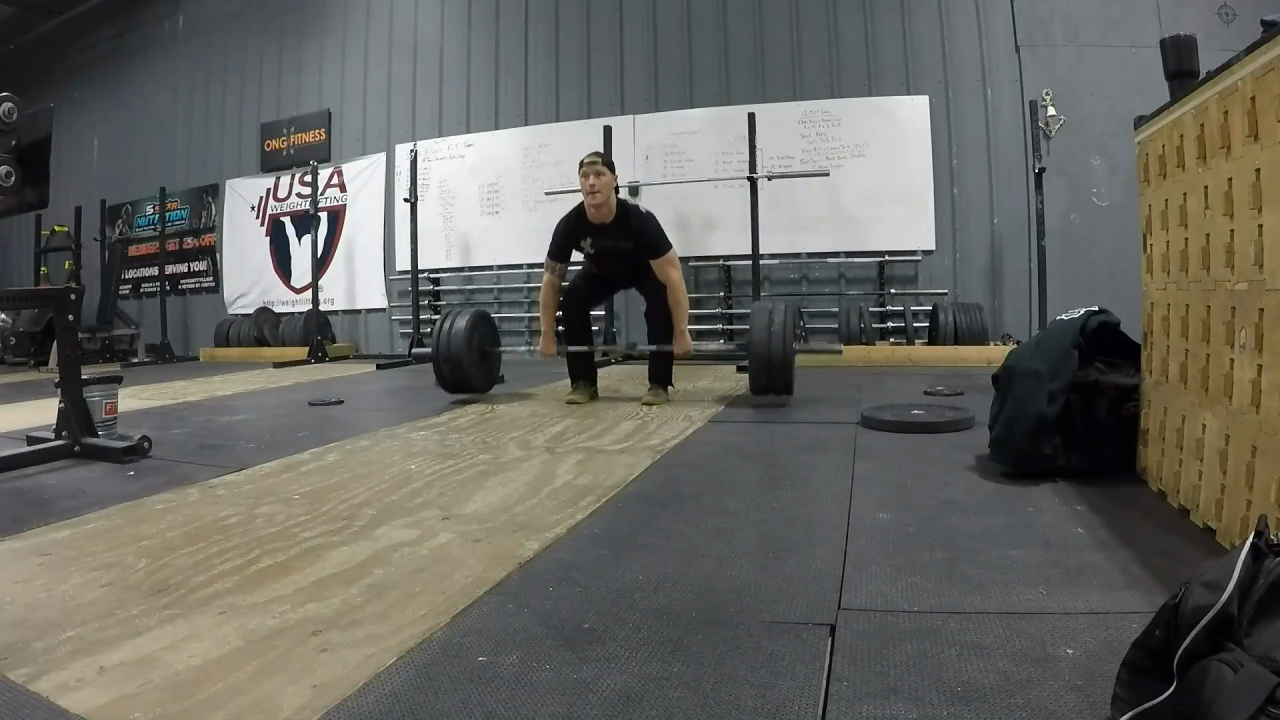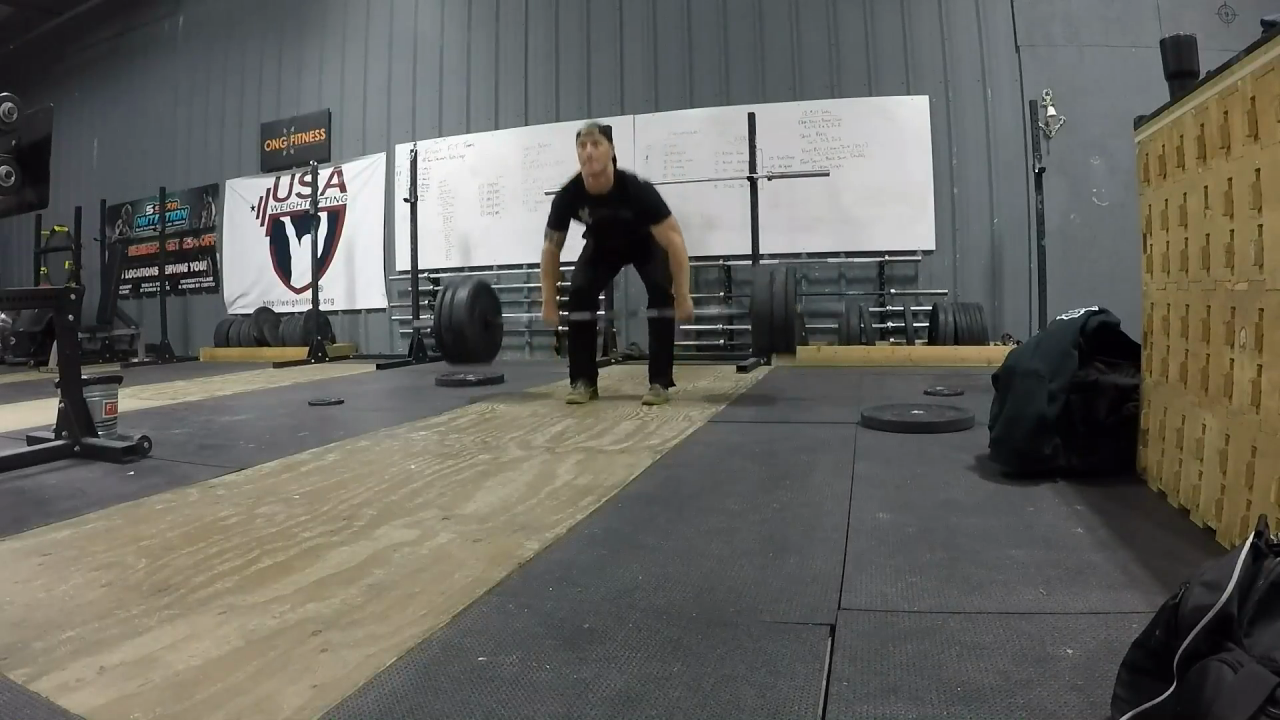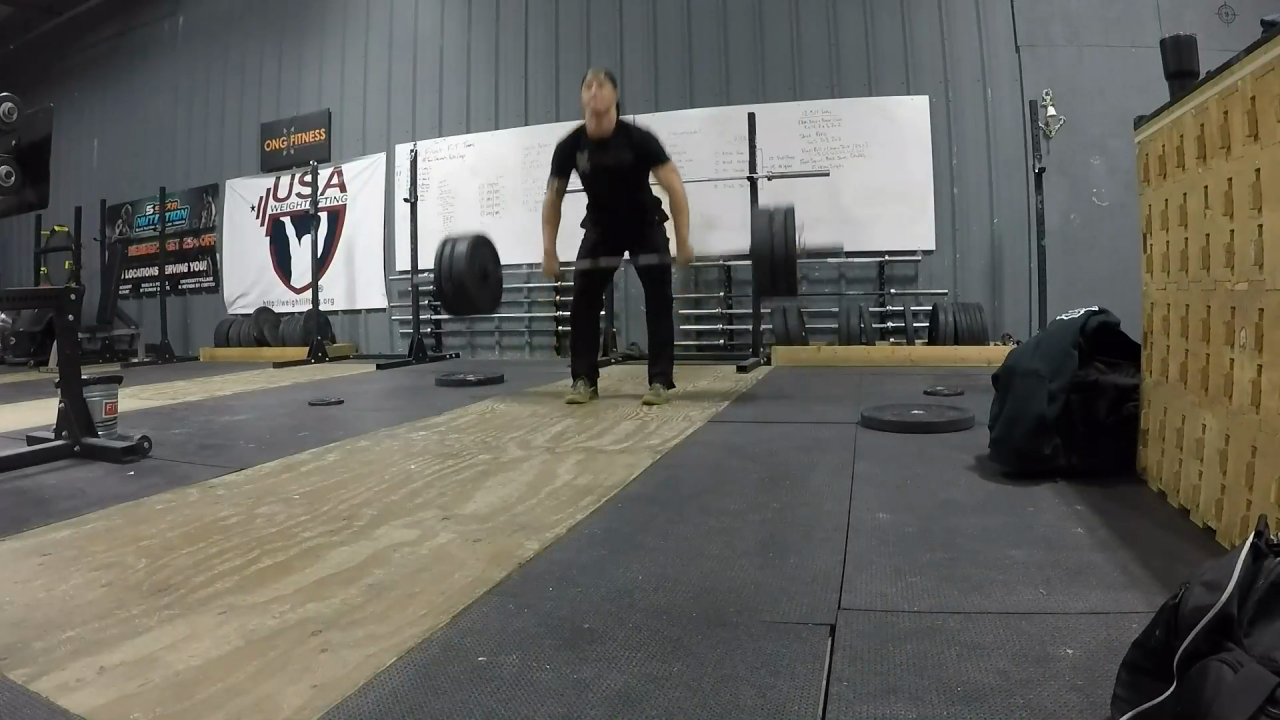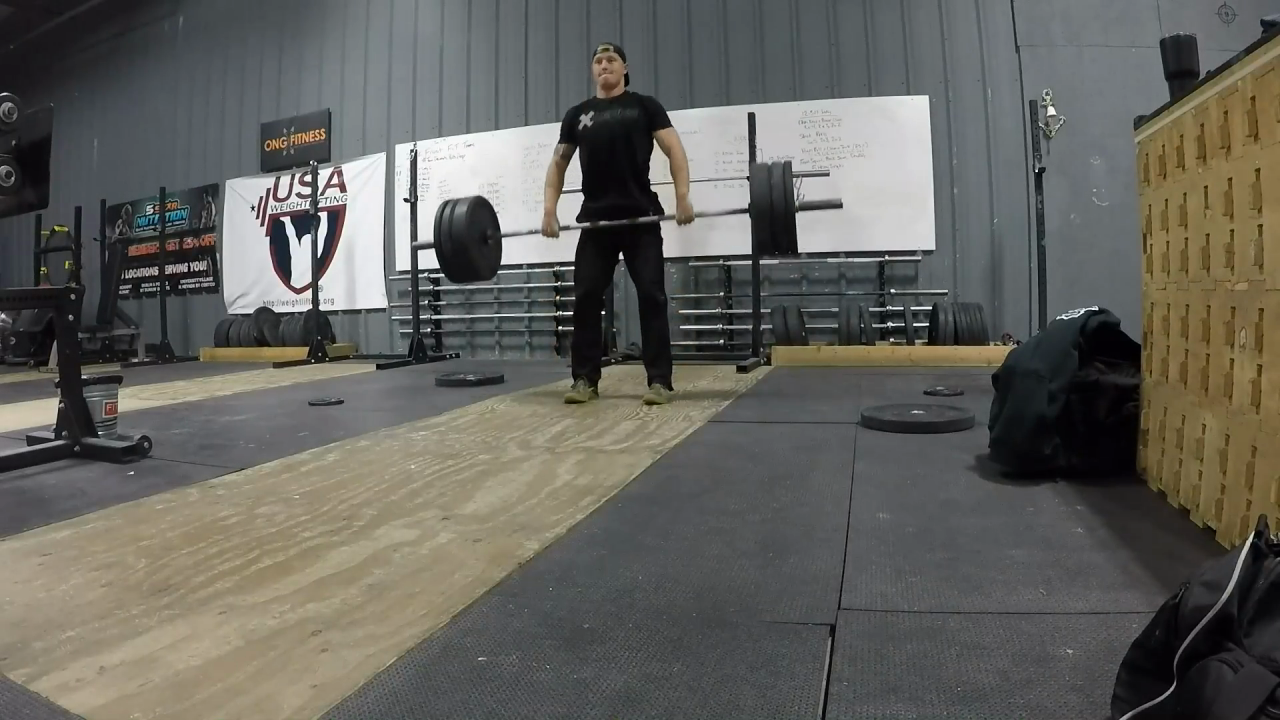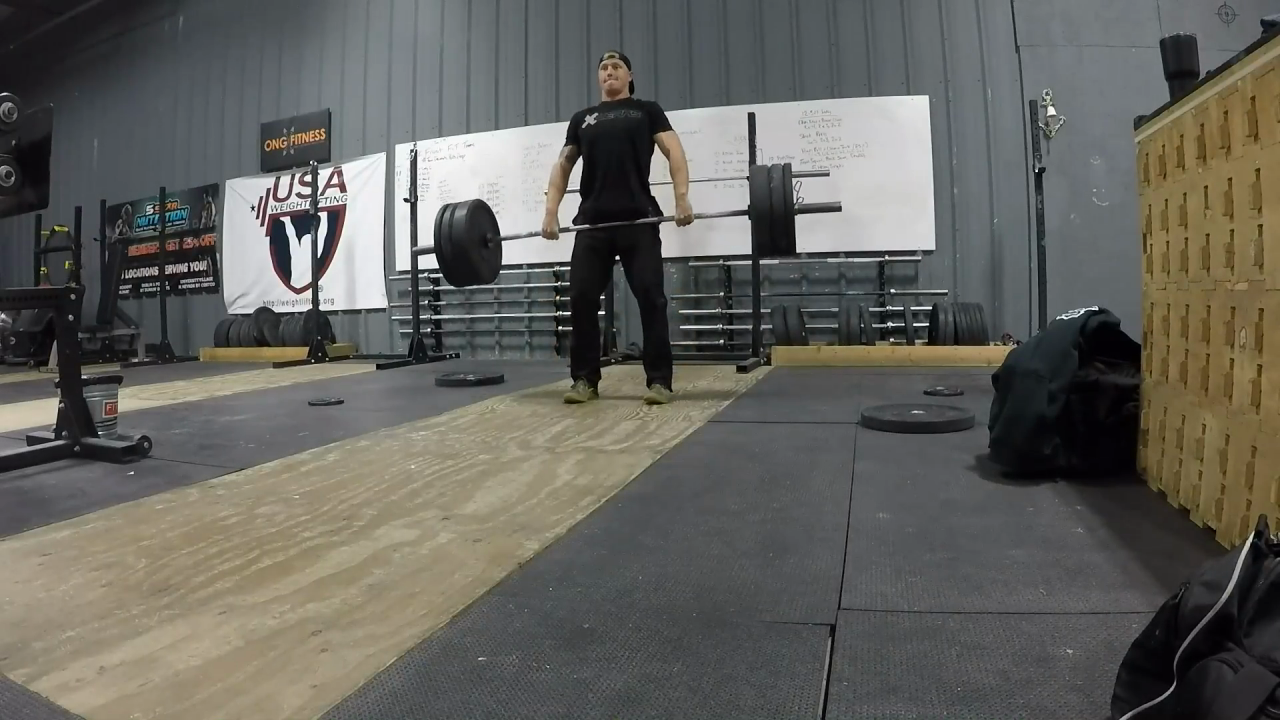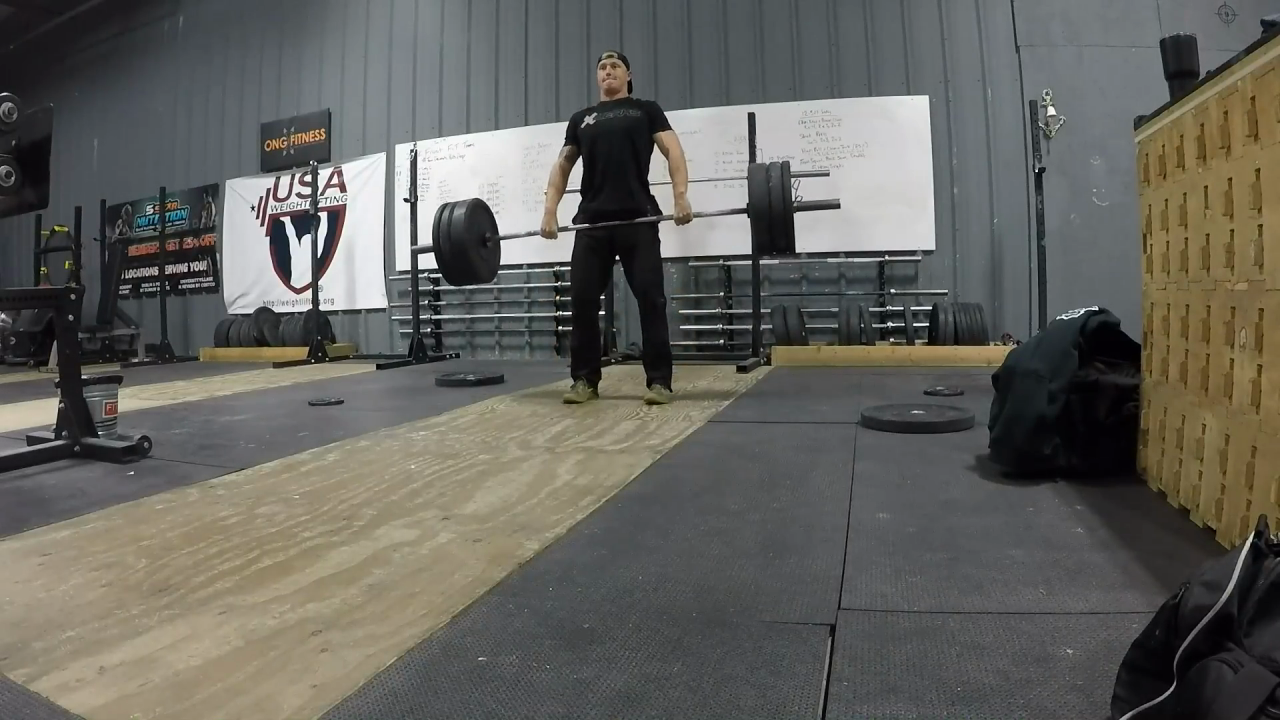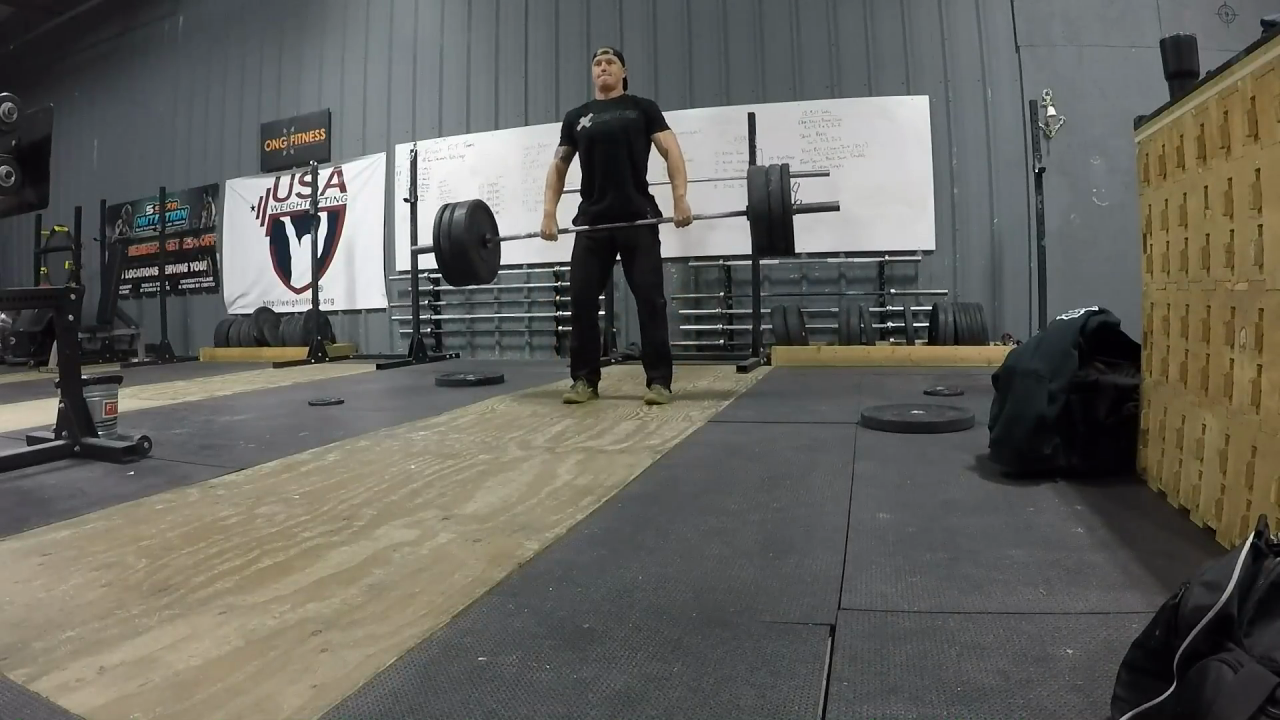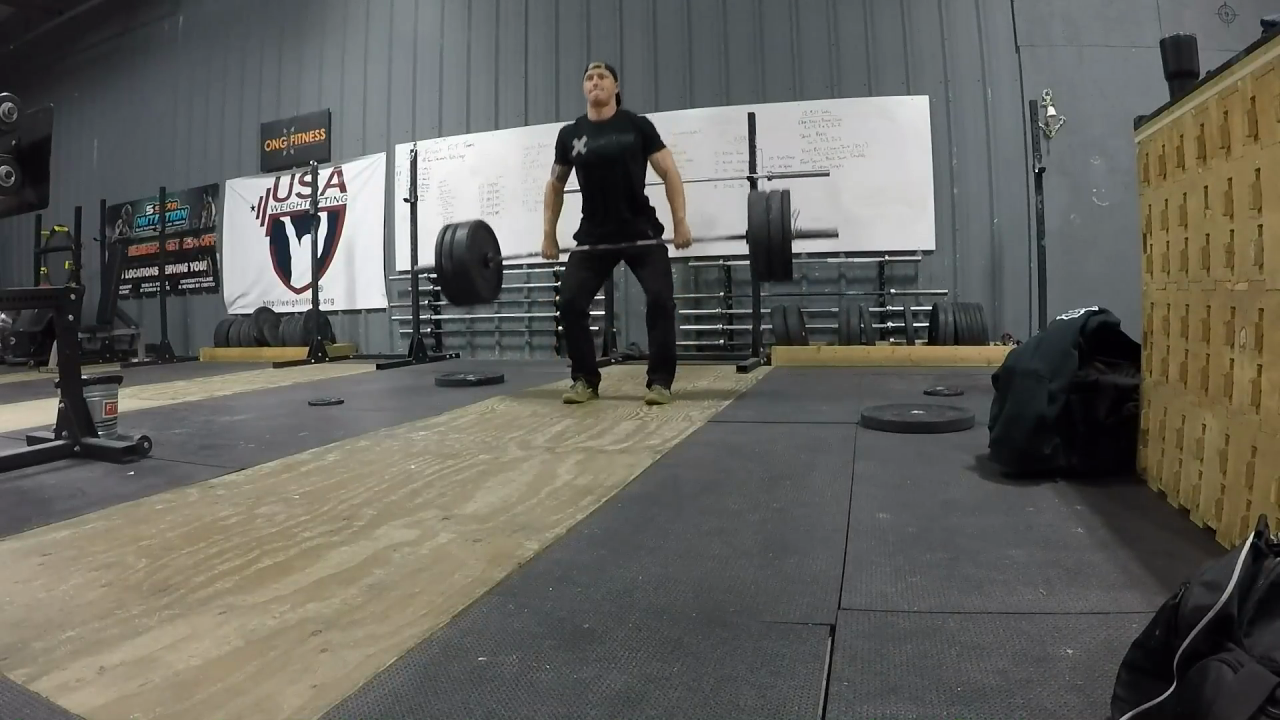
dt=0.2s
person 1, frame 1
left shoulder: (639, 220)
right shoulder: (569, 226)
left elbow: (672, 276)
right elbow: (551, 281)
left wrist: (681, 333)
right wrist: (547, 335)
left hip: (642, 269)
right hip: (601, 272)
left knee: (660, 299)
right knee: (571, 300)
left ankle: (659, 384)
right ankle: (583, 381)
person 1, frame 2
left shoulder: (637, 190)
right shoulder: (568, 196)
left elbow: (673, 240)
right elbow: (551, 249)
left wrist: (682, 298)
right wrist: (549, 303)
left hip: (644, 243)
right hip: (601, 245)
left knee: (660, 292)
right knee: (579, 294)
left ankle: (659, 382)
right ankle: (583, 381)
person 1, frame 3
left shoulder: (638, 138)
right shoulder: (569, 146)
left elbow: (673, 186)
right elbow: (553, 200)
left wrist: (682, 241)
right wrist: (549, 252)
left hip: (644, 224)
right hip: (600, 227)
left knee: (658, 292)
right knee: (584, 295)
left ankle: (660, 382)
right ankle: (584, 380)
person 1, frame 4
left shoulder: (643, 106)
right shoulder: (577, 114)
left elbow: (674, 148)
right elbow: (558, 164)
left wrist: (683, 197)
right wrist: (549, 210)
left hip: (640, 215)
right hip: (595, 218)
left knee: (651, 295)
right knee: (586, 297)
left ankle: (659, 381)
right ankle: (585, 379)
person 1, frame 5
left shoulder: (646, 111)
right shoulder: (582, 118)
left elbow: (673, 150)
right elbow: (563, 166)
left wrist: (682, 197)
right wrist: (550, 211)
left hip: (638, 218)
right hip: (591, 220)
left knee: (650, 297)
right knee: (582, 298)
left ankle: (659, 381)
right ankle: (585, 380)
person 1, frame 6
left shoulder: (646, 110)
right shoulder: (581, 118)
left elbow: (672, 150)
right elbow: (562, 166)
left wrist: (680, 196)
right wrist: (550, 210)
left hip: (637, 216)
right hip: (591, 219)
left knee: (650, 298)
right knee: (583, 300)
left ankle: (659, 381)
right ankle: (585, 379)
person 1, frame 7
left shoulder: (642, 108)
right shoulder: (576, 116)
left elbow: (670, 151)
right elbow: (558, 166)
left wrist: (680, 199)
right wrist: (549, 212)
left hip: (637, 217)
right hip: (591, 220)
left knee: (650, 298)
right knee: (582, 299)
left ankle: (659, 381)
right ankle: (585, 379)
person 1, frame 8
left shoulder: (636, 126)
right shoulder: (570, 134)
left elbow: (669, 173)
right elbow: (555, 185)
left wrist: (680, 223)
right wrist: (549, 235)
left hip: (640, 231)
right hip: (593, 234)
left knee: (660, 298)
right knee: (570, 301)
left ankle: (660, 381)
right ankle: (585, 379)
